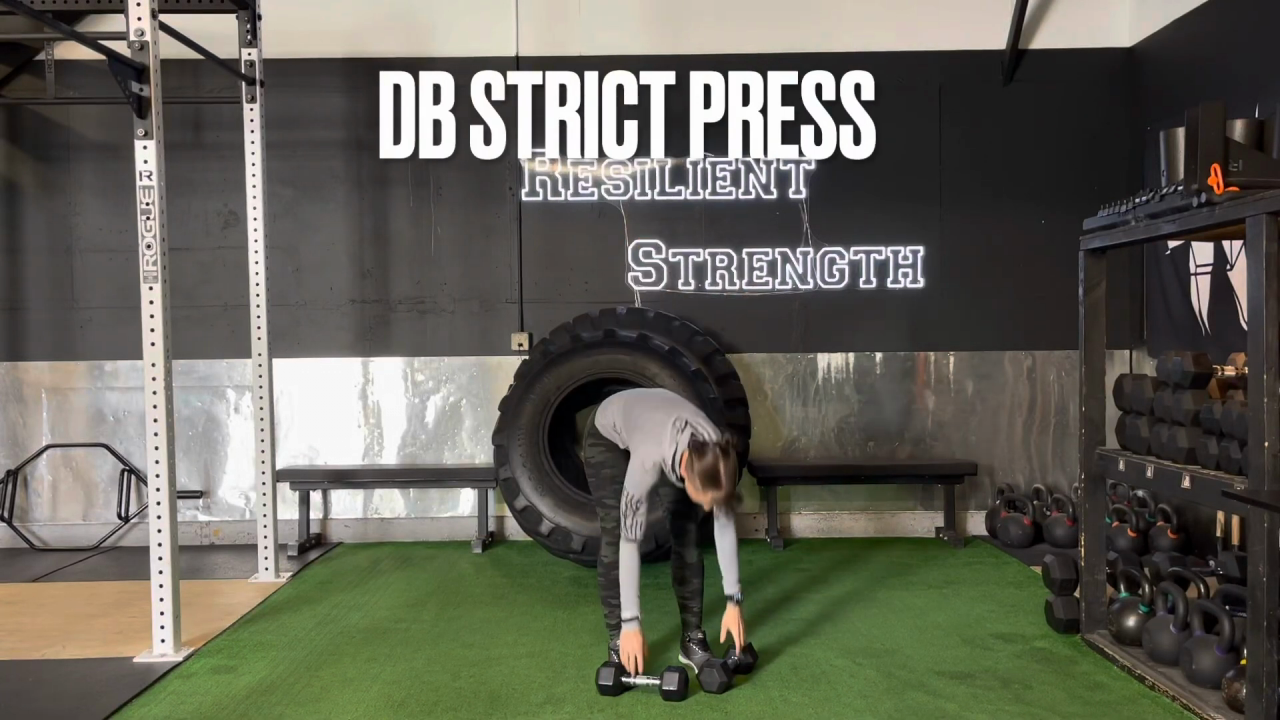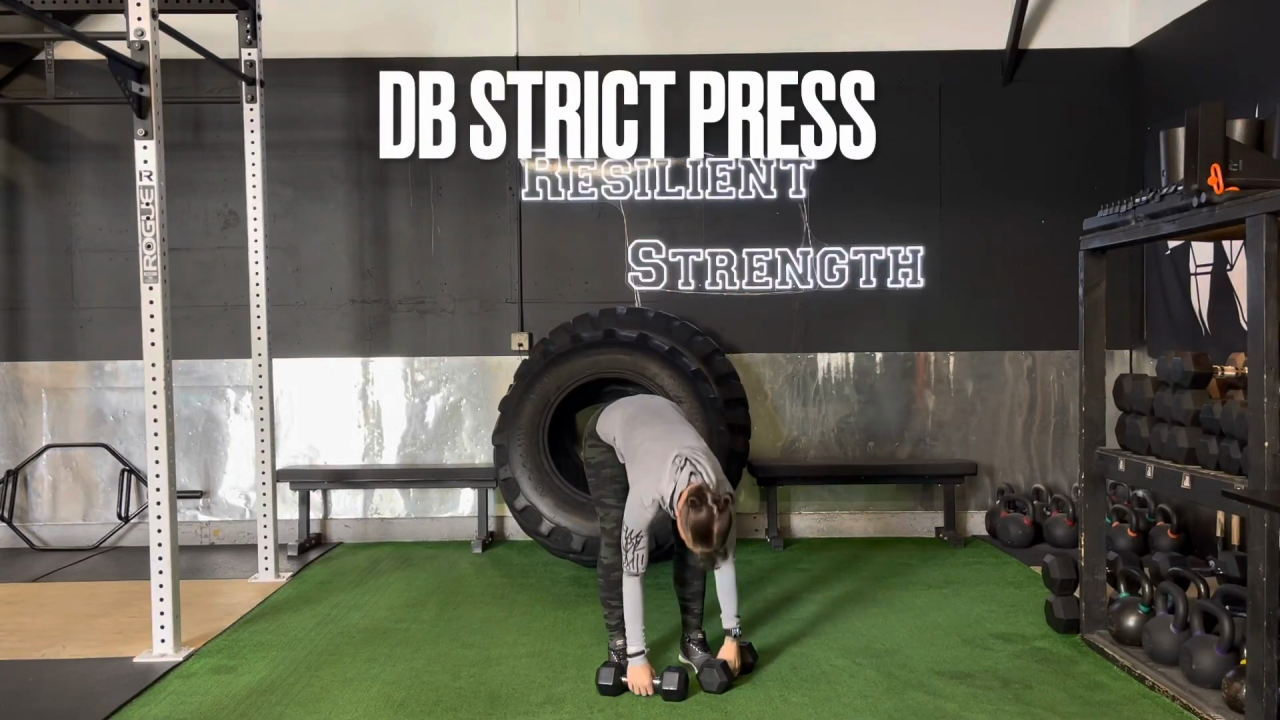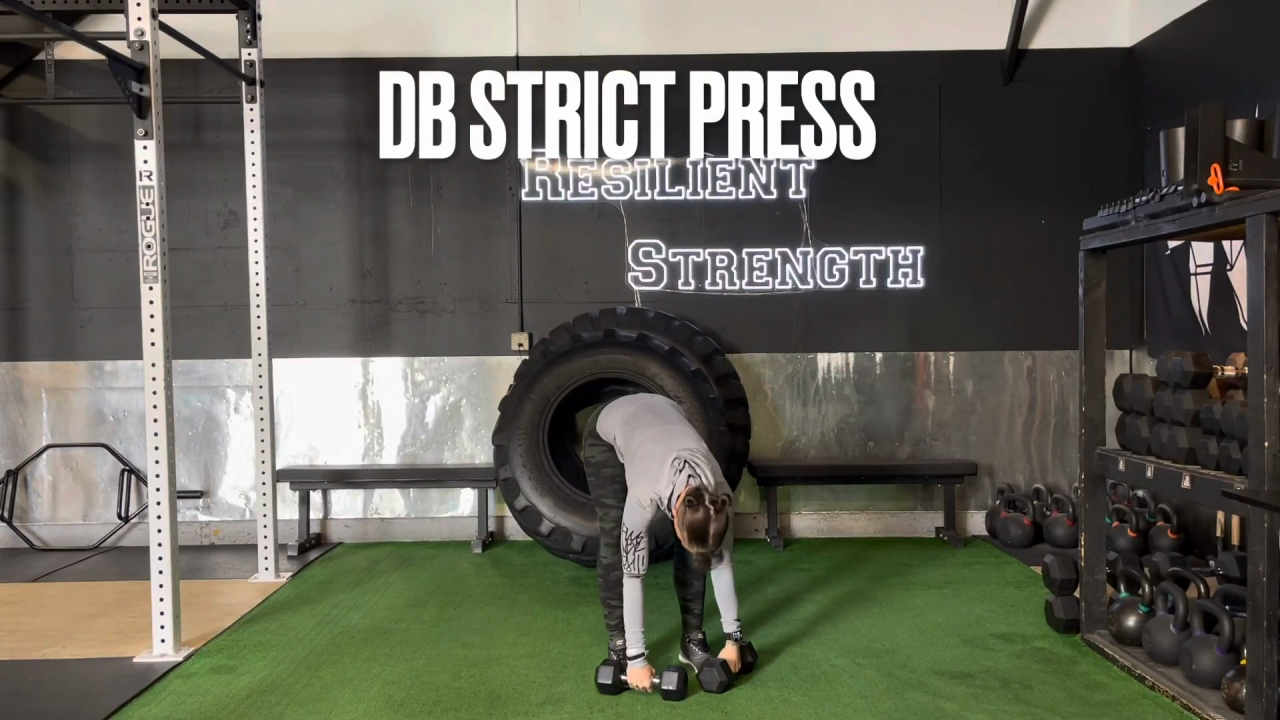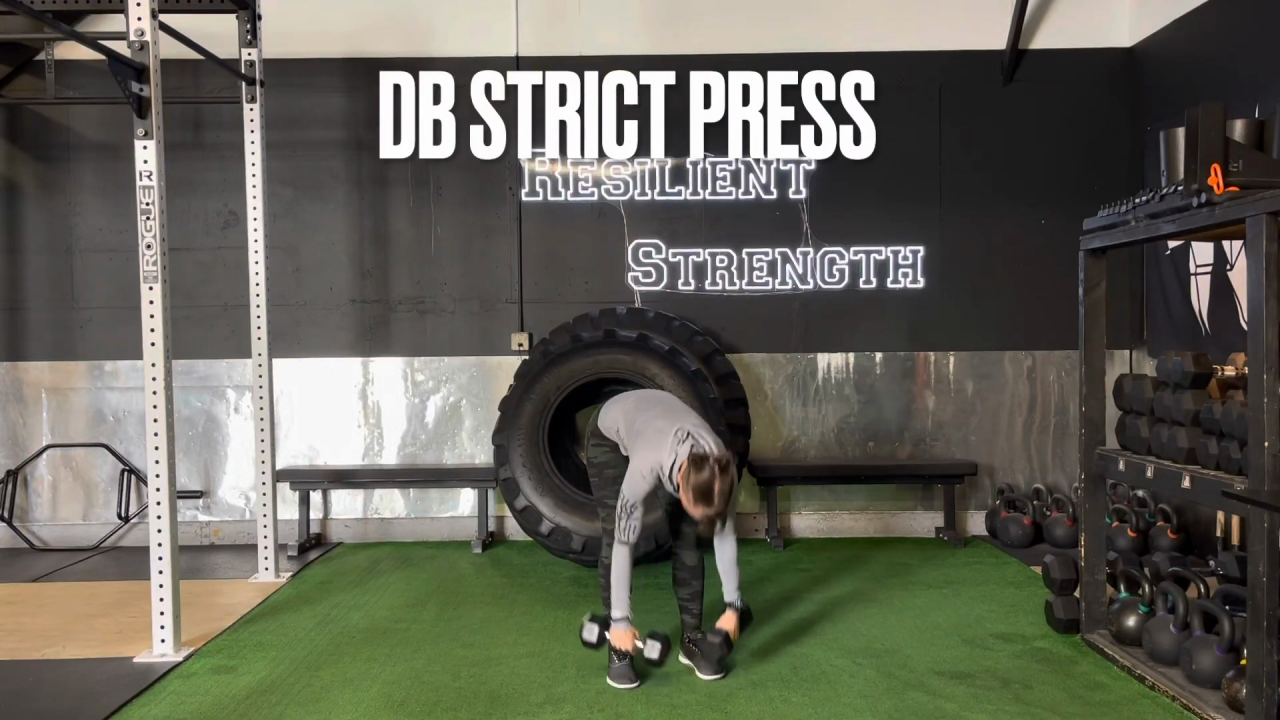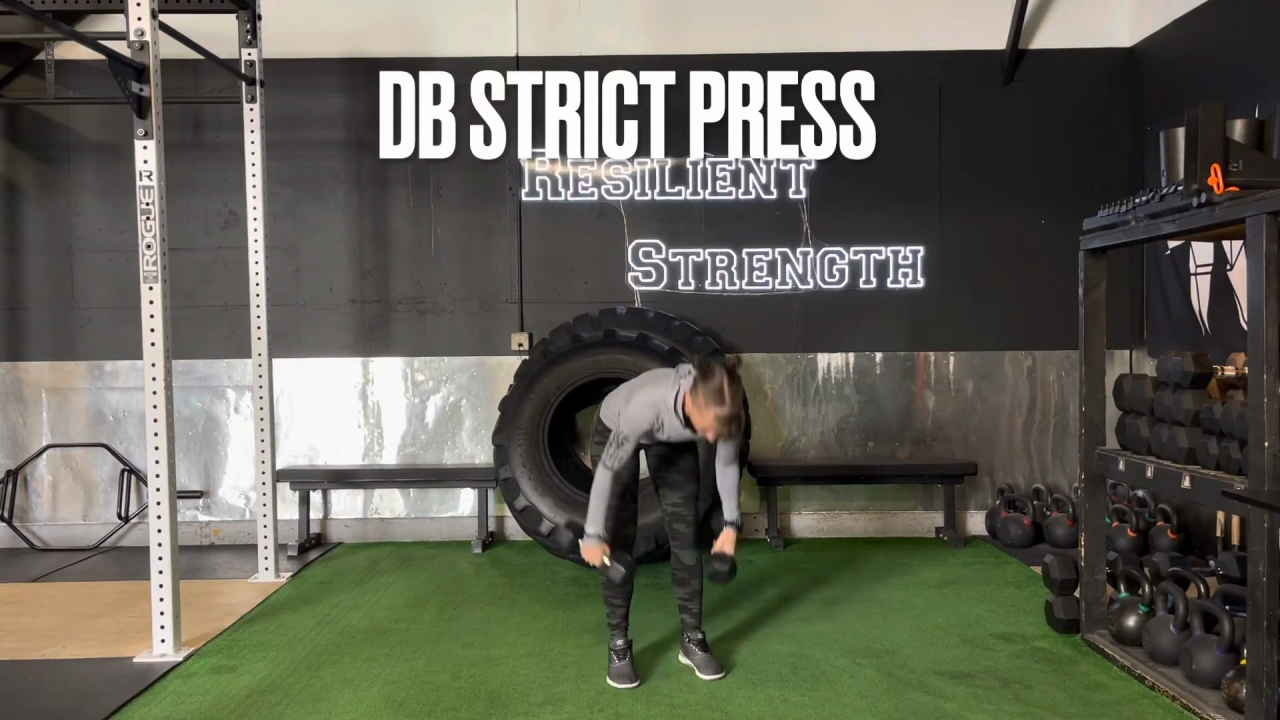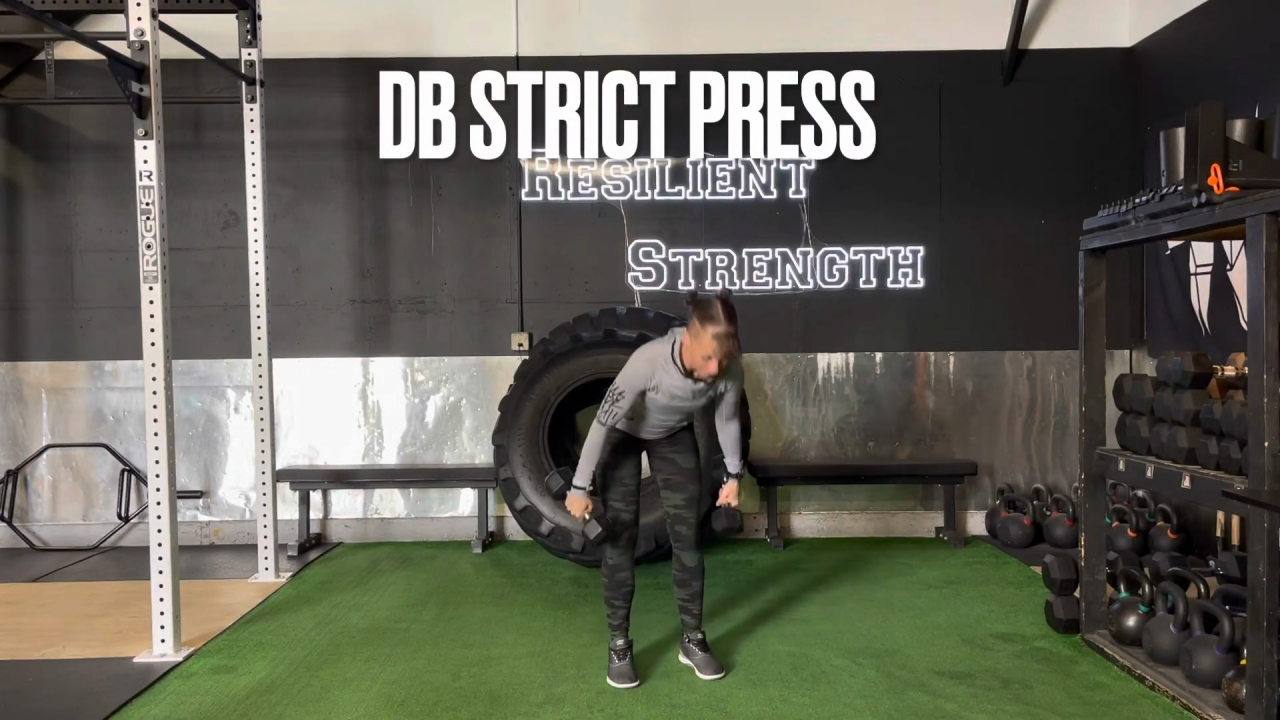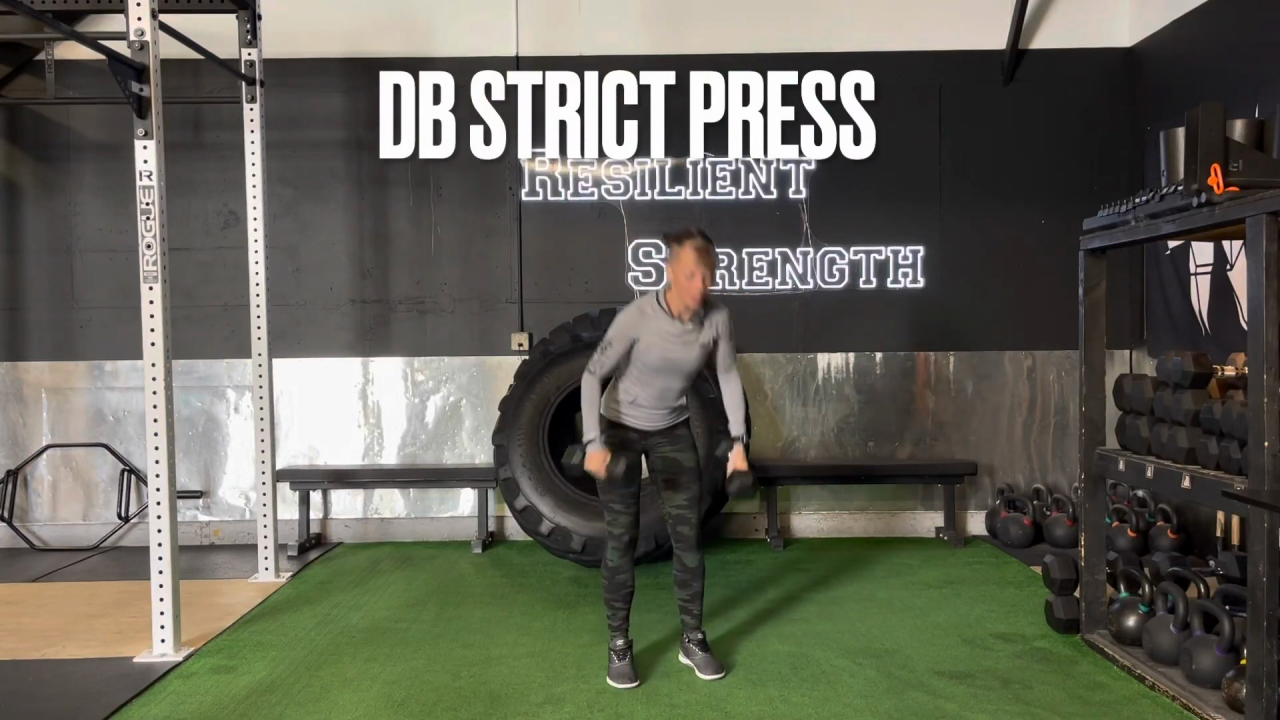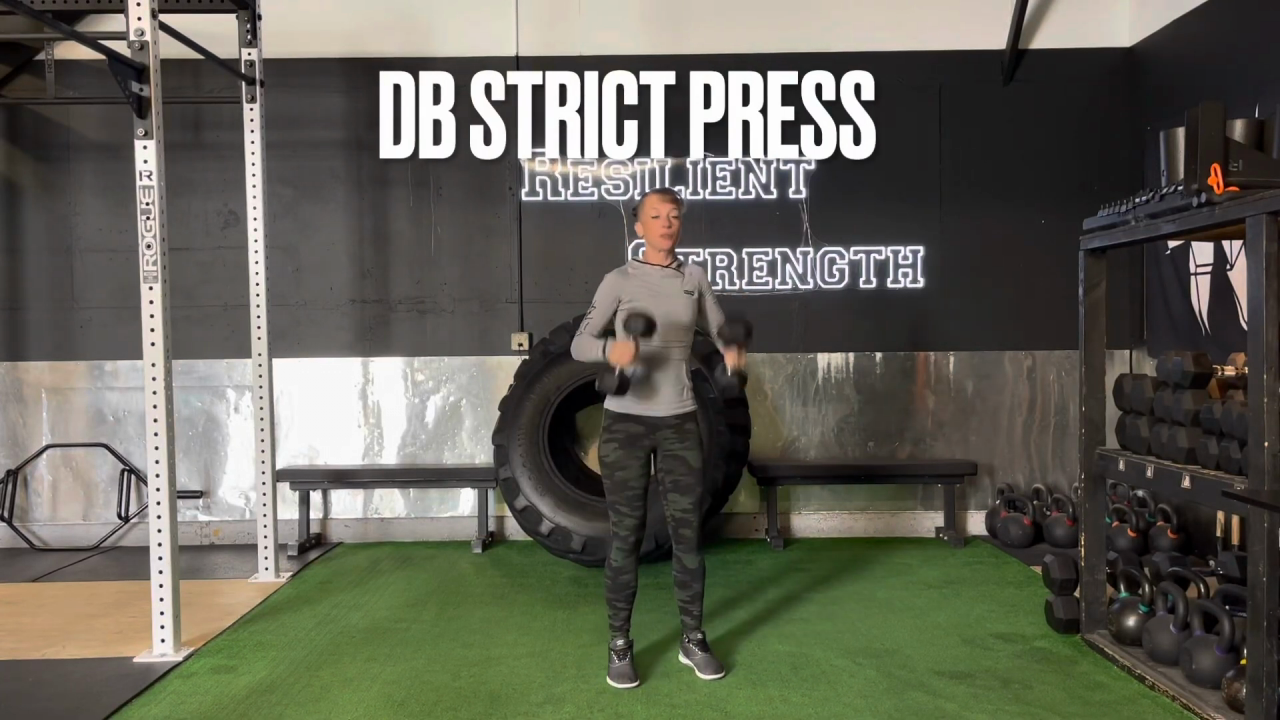
dt=0.2s
person 1, frame 1
left shoulder: (719, 462)
right shoulder: (651, 458)
left elbow: (725, 529)
right elbow: (629, 541)
left wrist: (733, 601)
right wrist: (630, 622)
right hip: (609, 434)
left knee: (686, 537)
right knee: (614, 534)
left ankle: (693, 637)
right ankle: (618, 643)
person 1, frame 2
left shoulder: (719, 494)
right shoulder: (649, 493)
left elbow: (724, 562)
right elbow: (632, 573)
left wrist: (732, 635)
right wrist: (637, 656)
right hip: (609, 432)
left knee: (701, 553)
right knee: (615, 537)
left ankle: (693, 638)
right ankle: (618, 645)
person 1, frame 3
left shoulder: (716, 500)
right shoulder: (646, 495)
left elbow: (721, 565)
right elbow: (633, 575)
left wrist: (733, 638)
right wrist: (636, 659)
right hip: (608, 432)
left knee: (696, 550)
right knee: (615, 538)
left ankle: (693, 638)
right ankle: (618, 647)
person 1, frame 4
left shoulder: (718, 470)
right shoulder: (647, 464)
left elbow: (725, 535)
right elbow: (623, 543)
left wrist: (731, 605)
right wrist: (620, 619)
right hip: (611, 433)
left knee: (687, 539)
right knee: (616, 538)
left ankle: (693, 640)
right ankle: (619, 647)
person 1, frame 5
left shoulder: (724, 413)
right shoulder: (650, 401)
left elbow: (727, 465)
right elbow: (609, 467)
left wrist: (731, 524)
right wrist: (594, 533)
left hip: (672, 443)
right hip: (615, 425)
left knee: (685, 533)
right knee: (621, 536)
left ankle: (693, 639)
right ankle: (618, 645)
person 1, frame 6
left shoulder: (727, 369)
right shoulder: (650, 360)
left elbow: (728, 420)
right elbow: (603, 422)
left wrist: (733, 475)
right wrist: (580, 486)
left hip: (675, 437)
right hip: (625, 434)
left knee: (687, 533)
right knee: (620, 534)
left ankle: (693, 639)
right ankle: (619, 646)
person 1, frame 7
left shoulder: (717, 318)
right shoulder: (637, 316)
left elbow: (728, 376)
right elbow: (592, 376)
left wrist: (738, 439)
right wrist: (594, 440)
left hip: (673, 429)
right hip: (622, 428)
left knee: (687, 533)
right knee: (621, 536)
left ankle: (693, 639)
right ankle: (618, 645)
person 1, frame 8
left shoulder: (697, 277)
right shoulder: (620, 279)
left elbow: (718, 332)
right elbow: (579, 346)
left wrist: (732, 350)
right wrist: (607, 350)
left hip: (680, 422)
right hip: (625, 421)
left knee: (687, 533)
right knee: (626, 535)
left ankle: (693, 639)
right ankle: (619, 646)
